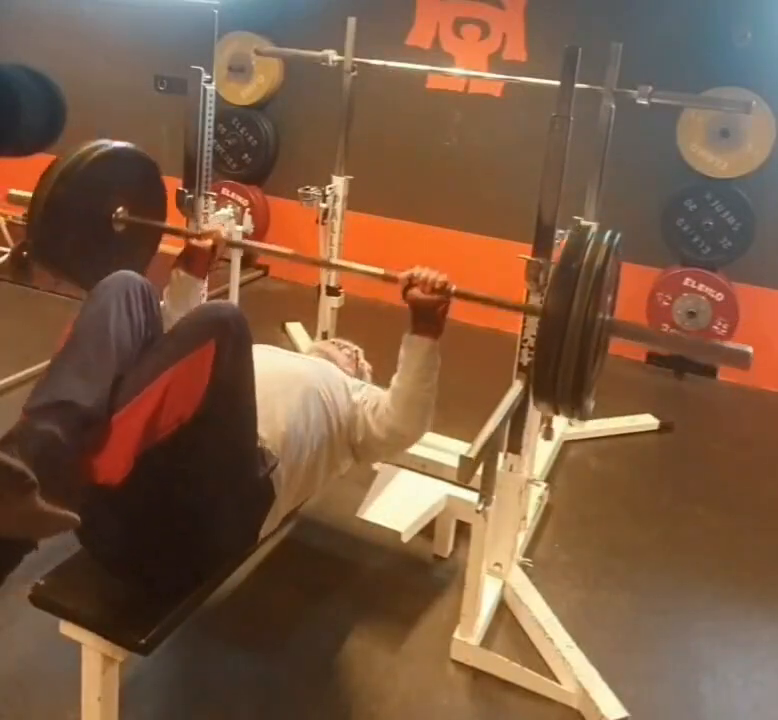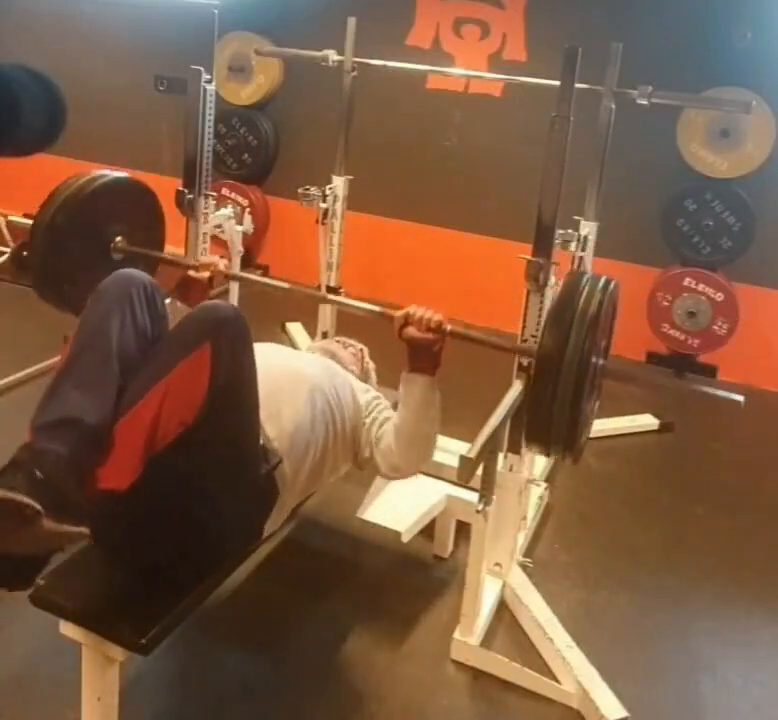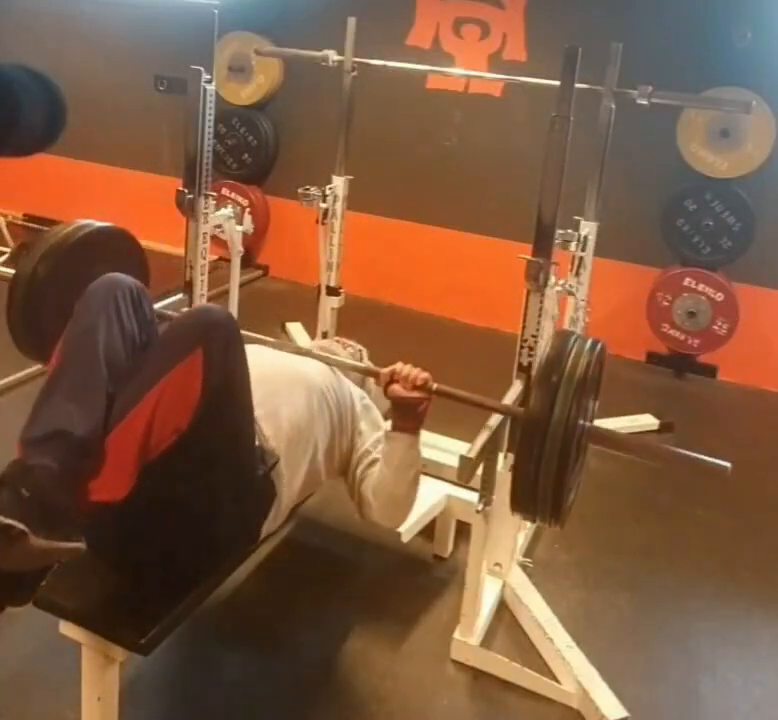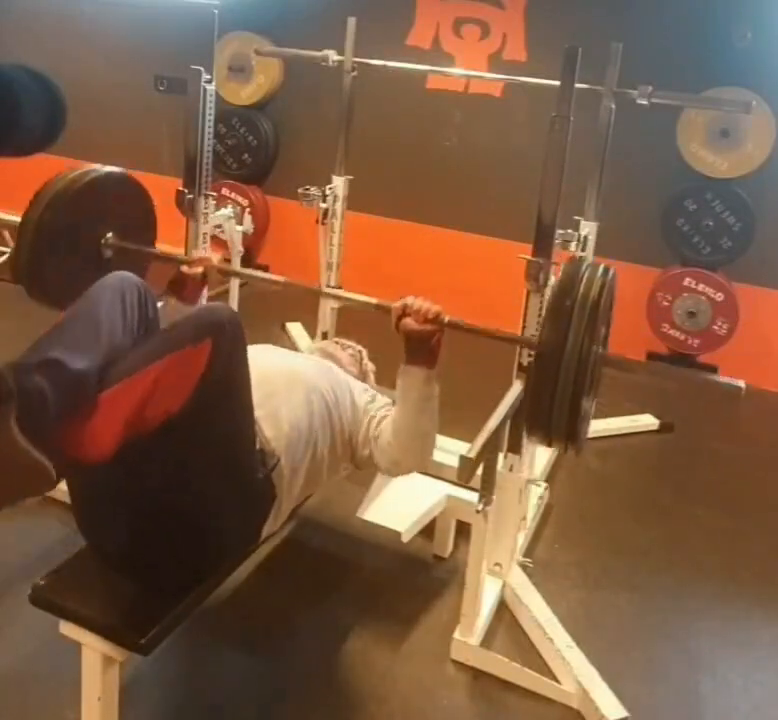
dt=0.4s
person 1, frame 1
left shoulder: (352, 401)
right shoulder: (265, 359)
left elbow: (404, 422)
right elbow: (178, 343)
left wrist: (424, 326)
right wrist: (189, 269)
left hip: (208, 508)
right hip: (134, 476)
left knee: (220, 321)
right knee: (126, 290)
left ankle: (62, 480)
right ankle: (43, 462)
person 1, frame 2
left shoulder: (358, 402)
right shoulder: (275, 358)
left elbow: (405, 456)
right elbow: (176, 372)
left wrist: (421, 363)
right wrist: (191, 301)
left hip: (212, 509)
right hip: (134, 484)
left knee: (219, 322)
right knee: (129, 289)
left ankle: (57, 495)
right ankle: (45, 486)
person 1, frame 3
left shoulder: (354, 408)
right shoulder: (259, 361)
left elbow: (387, 507)
right elbow: (169, 388)
left wrist: (406, 420)
right wrist: (177, 341)
left hip: (211, 506)
right hip: (133, 475)
left knee: (210, 325)
right knee: (115, 293)
left ankle: (46, 511)
right ankle: (35, 504)
person 1, frame 4
left shoulder: (358, 406)
right shoulder: (263, 361)
left elbow: (404, 453)
right elbow: (171, 358)
left wrist: (419, 358)
right wrist: (182, 295)
left hip: (208, 510)
right hip: (124, 481)
left knee: (217, 324)
right knee: (124, 291)
